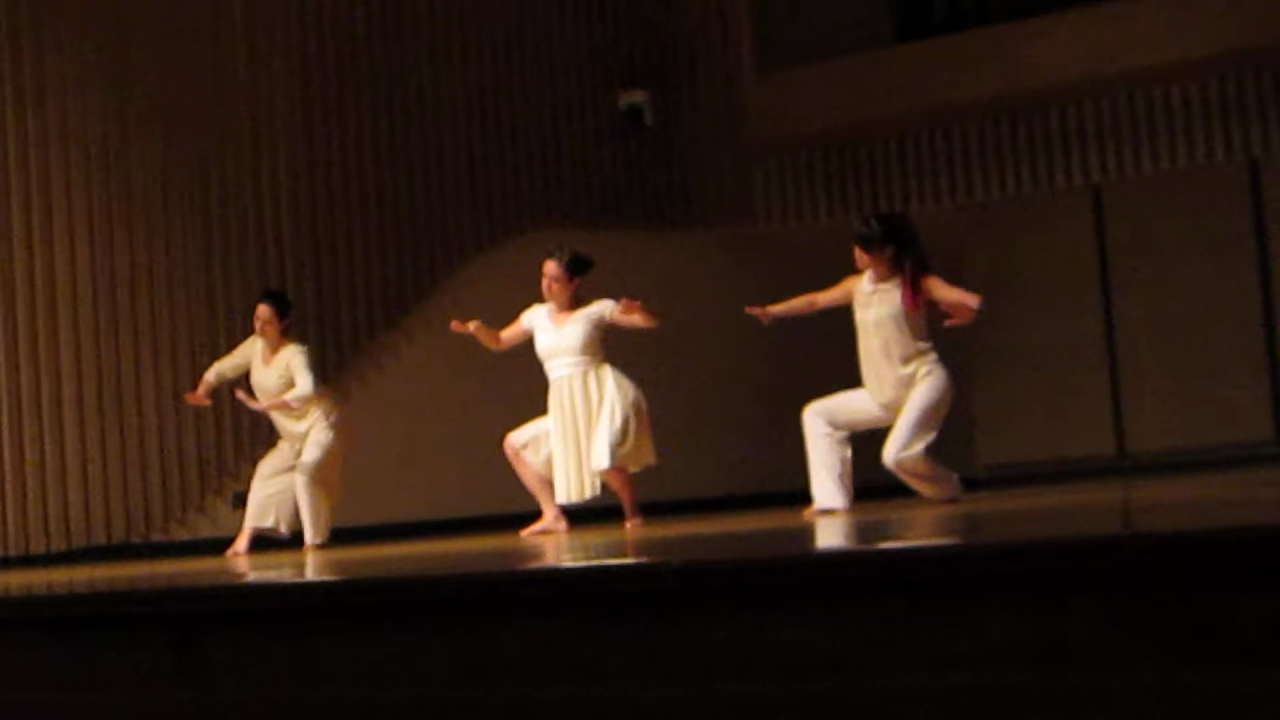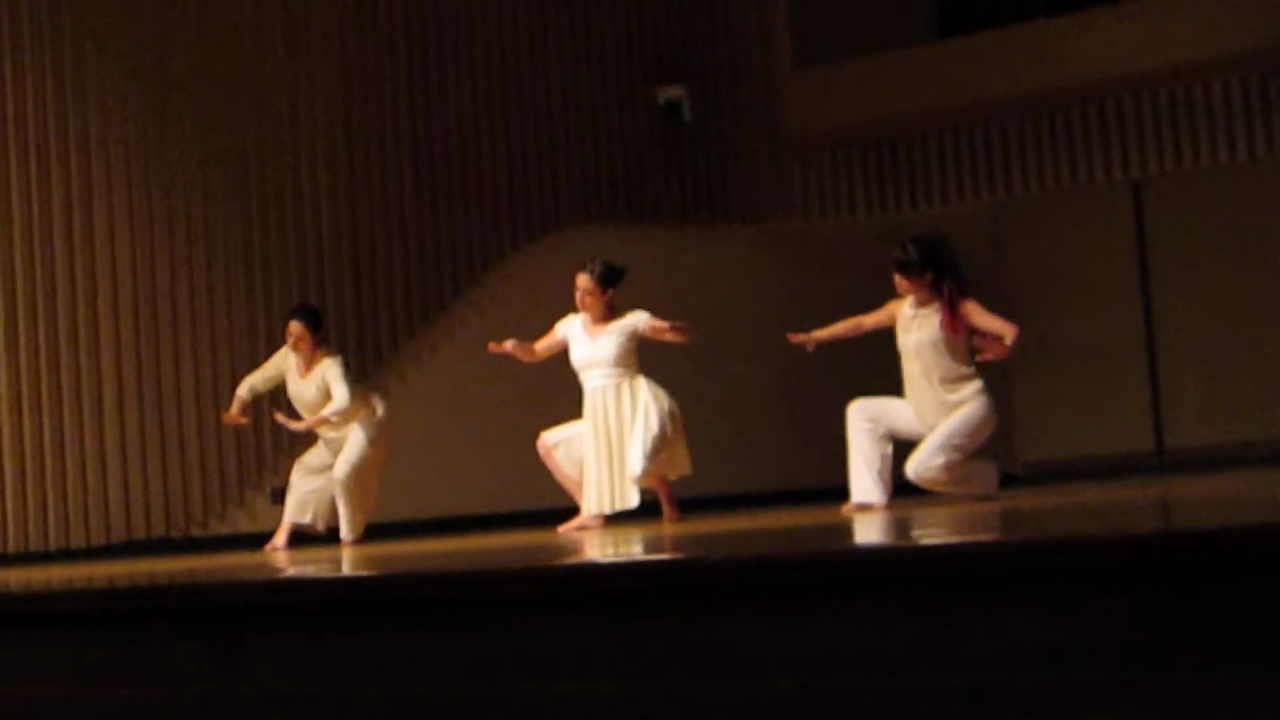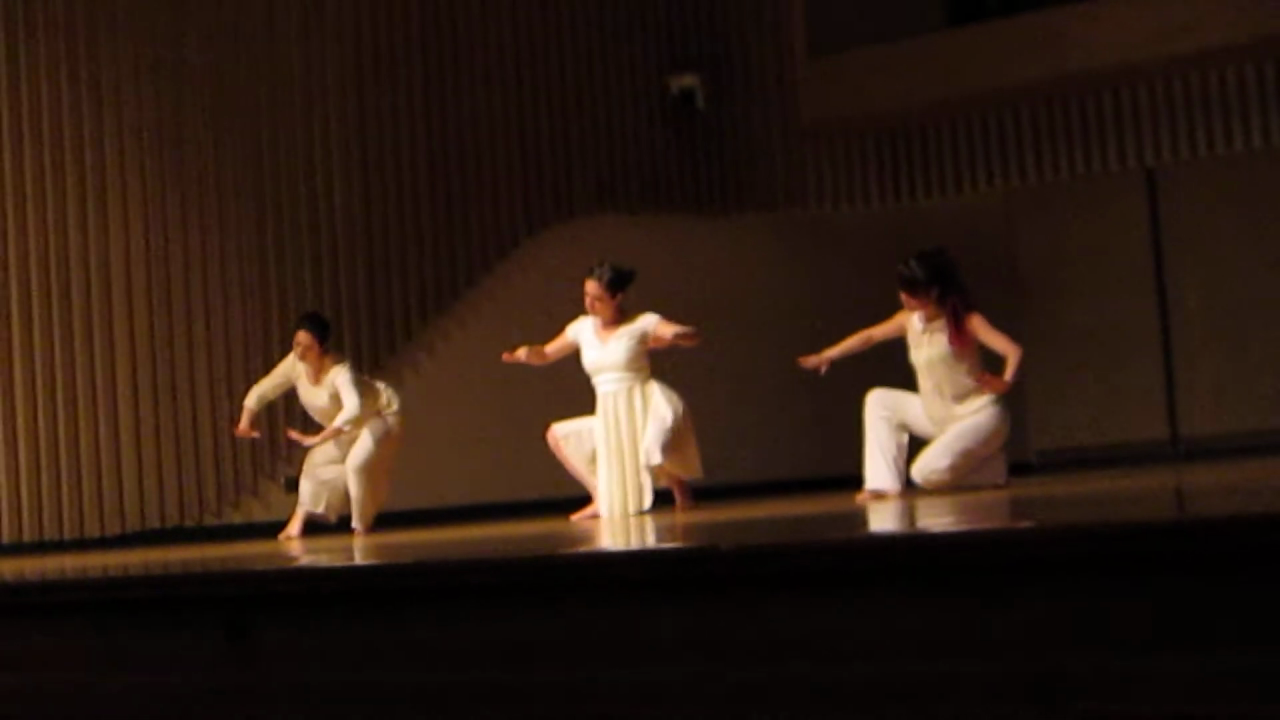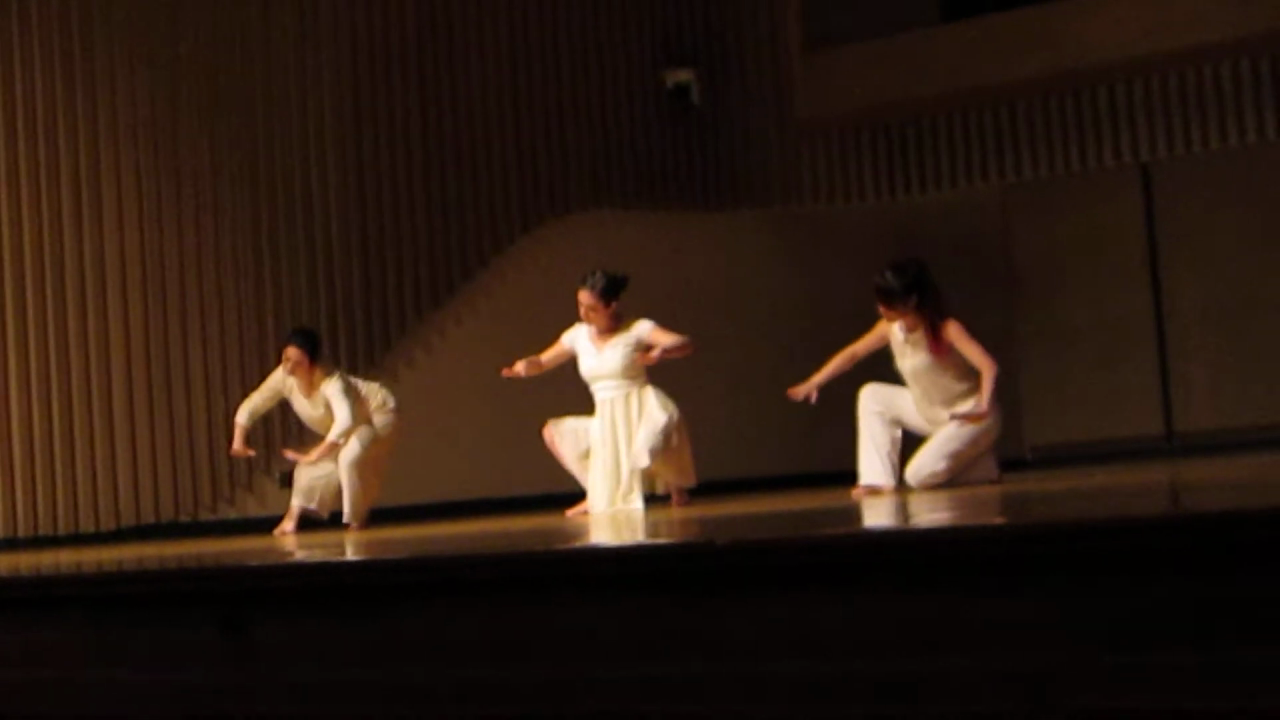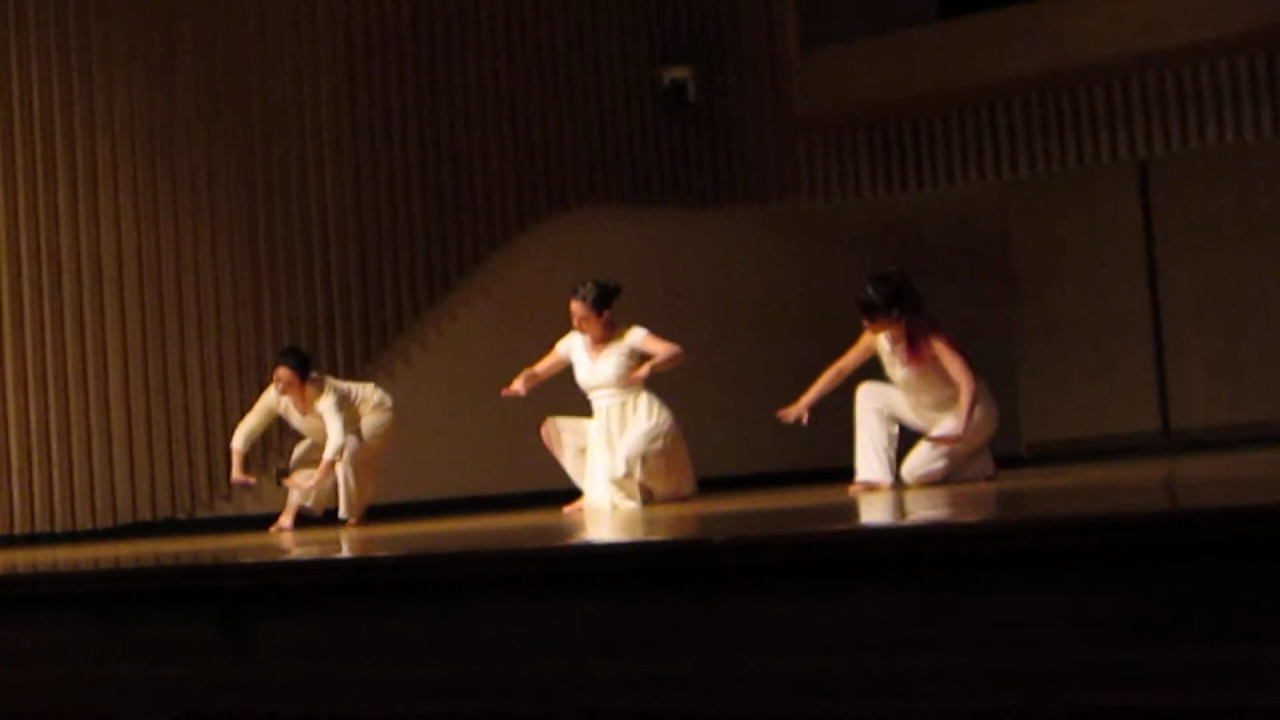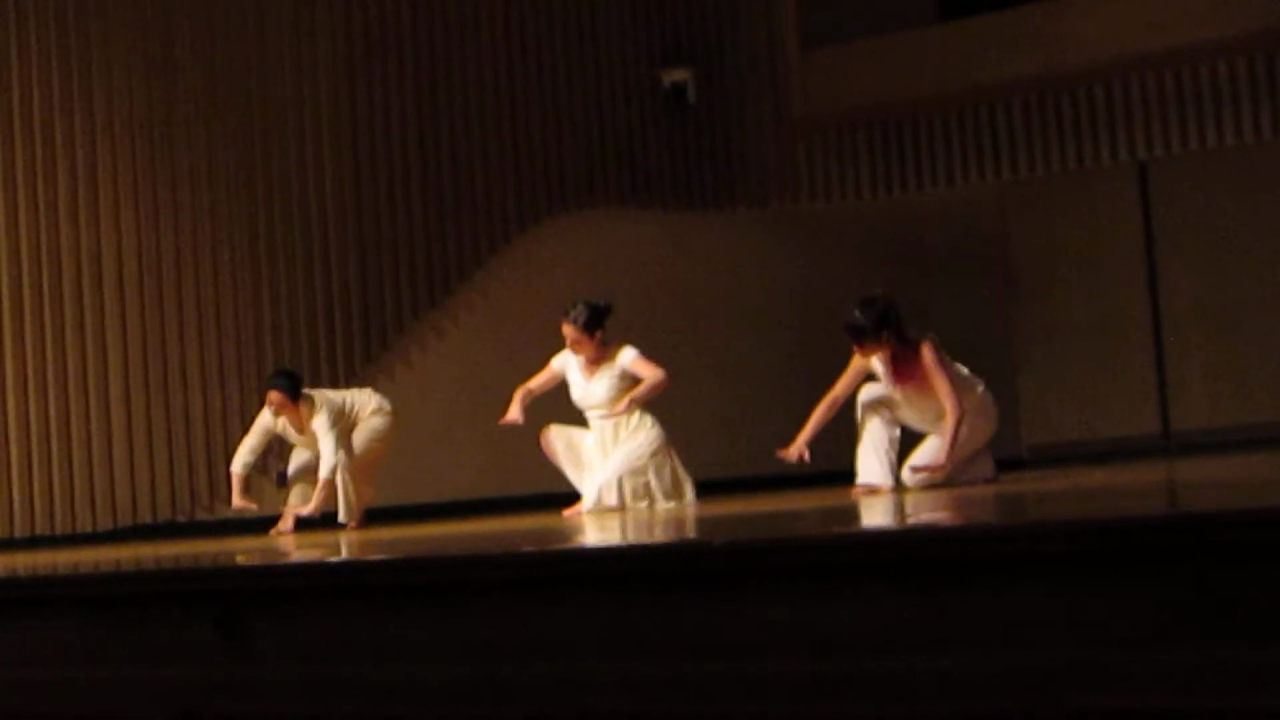
dt=0.5s
person 1, frame 1
left shoulder: (919, 284)
right shoulder: (857, 285)
left elbow: (973, 300)
right elbow: (816, 300)
left wrist: (969, 314)
right wrist: (771, 311)
left hip: (924, 382)
right hip: (883, 394)
left knee: (897, 454)
right knee: (816, 415)
left ankle: (946, 490)
right ankle: (831, 499)
person 1, frame 2
left shoulder: (960, 308)
right shoulder: (899, 308)
left elbow: (1010, 329)
right elbow: (860, 323)
left wrist: (1003, 347)
right wrist: (814, 336)
left hip: (968, 407)
right hip: (924, 413)
left knee: (921, 469)
right knee: (861, 411)
left ankle: (984, 477)
right ankle: (870, 495)
person 1, frame 3
left shoulder: (967, 321)
right shoulder: (908, 320)
left elbow: (1013, 350)
right elbow: (870, 336)
left wrist: (1006, 381)
right wrist: (826, 355)
left hip: (979, 414)
left knee: (926, 474)
right knee: (879, 399)
left ankle: (989, 466)
right ankle: (884, 482)
person 1, frame 4
left shoulder: (946, 328)
right shoulder: (889, 328)
left elbow: (989, 366)
right elbow: (853, 353)
left wrist: (984, 409)
right wrist: (812, 383)
left hip: (968, 415)
right hip: (929, 412)
left knee: (919, 477)
right knee: (872, 395)
left ankle: (980, 464)
right ankle: (878, 478)
person 1, frame 5
left shoulder: (930, 340)
right shoulder: (876, 338)
left elbow: (968, 382)
right elbow: (841, 368)
left wrist: (960, 430)
right wrist: (803, 403)
left hip: (969, 412)
left knee: (914, 474)
right knee: (869, 393)
left ankle: (976, 462)
right ankle: (876, 475)
person 1, frame 6
left shoulder: (922, 352)
right shoulder: (867, 357)
left elbow: (954, 408)
right elbow: (834, 398)
left wrist: (944, 457)
right wrist: (801, 441)
left hip: (974, 413)
right hip: (931, 415)
left knee: (915, 477)
right knee: (870, 395)
left ankle: (979, 464)
right ankle: (877, 478)
person 2, frame 1
left shoulder: (596, 309)
right shoulder: (536, 315)
left elbow: (651, 321)
right elbow: (498, 342)
left wrist: (637, 309)
right wrist: (476, 328)
left hip: (602, 396)
right hip: (565, 407)
left knee: (603, 461)
right knee: (514, 444)
left ankle: (632, 512)
right ankle: (552, 515)
person 2, frame 2
left shoulder: (631, 320)
right shoulder: (571, 325)
left elbow: (685, 334)
right elbow: (534, 353)
left wrist: (667, 328)
right wrist: (514, 346)
left hip: (636, 405)
right hip: (599, 417)
left knee: (638, 464)
right knee: (547, 443)
left ankle: (669, 504)
right ankle: (590, 512)
person 2, frame 3
left shoulder: (642, 323)
right shoulder: (582, 327)
left elbow: (693, 336)
right elbow: (545, 355)
left wrist: (672, 338)
right wrist: (526, 352)
left hip: (646, 407)
right hip: (610, 417)
left knee: (653, 452)
right knee: (556, 434)
left ankle: (681, 491)
right ankle: (601, 499)
person 2, frame 4
left shoulder: (637, 329)
right shoulder: (578, 335)
left elbow: (685, 344)
right elbow: (541, 363)
left wrist: (660, 352)
right wrist: (523, 365)
left hip: (644, 412)
right hip: (608, 422)
left knee: (645, 453)
right knee: (552, 430)
left ankle: (677, 486)
right ankle: (597, 492)
person 2, frame 5
left shoulder: (630, 336)
right shoulder: (573, 343)
left elbow: (675, 352)
right elbow: (537, 372)
left wrist: (649, 367)
right wrist: (522, 381)
left hip: (641, 418)
right hip: (605, 426)
left knee: (625, 461)
right knee: (551, 428)
left ankle: (671, 490)
right ankle: (593, 491)
person 2, frame 6
left shoulder: (622, 355)
right shoulder: (567, 360)
left elbow: (660, 377)
right elbow: (528, 389)
left wrist: (629, 401)
right wrist: (516, 406)
left hip: (637, 436)
right hip: (600, 441)
left knee: (606, 490)
right knee: (550, 435)
right ankle: (591, 494)
person 3, frame 1
left shoulder: (295, 353)
right shoulder: (255, 346)
left elbow: (306, 390)
right elbow: (222, 368)
left wrist: (262, 405)
right wrist: (201, 392)
left hip: (320, 422)
right hip: (293, 434)
left knee: (306, 473)
right knee: (266, 473)
left ankle: (314, 542)
right ankle: (246, 537)
person 3, frame 2
left shoulder: (330, 364)
right shoulder: (287, 357)
left elbow: (342, 402)
right elbow: (255, 381)
left wrist: (303, 424)
right wrist: (236, 409)
left hip: (363, 421)
right hip: (333, 434)
left knee: (344, 472)
right knee: (304, 470)
left ankle: (351, 537)
right ankle: (285, 531)
person 3, frame 3
left shoulder: (339, 371)
right shoulder: (294, 363)
left elbow: (353, 409)
right elbow: (262, 390)
left wrist: (317, 439)
right wrist: (245, 422)
left hip: (380, 414)
left knee: (357, 463)
right knee: (316, 462)
left ankle: (363, 527)
right ankle: (299, 520)
person 3, frame 4
left shoulder: (330, 381)
right shoulder: (283, 377)
left elbow: (344, 422)
right elbow: (251, 405)
left wrist: (314, 456)
right wrist: (238, 440)
left hip: (376, 412)
right hip: (348, 425)
left knee: (349, 459)
right knee: (309, 464)
left ankle: (358, 520)
right ankle: (293, 516)
person 3, frame 5
left shoulder: (324, 395)
right shoulder: (274, 395)
left elbow: (337, 439)
right elbow: (246, 429)
left wrist: (313, 481)
right wrist: (236, 469)
left hip: (373, 411)
right hip: (346, 418)
left knee: (345, 456)
right knee: (303, 457)
left ankle: (355, 517)
right ankle: (289, 514)
person 3, frame 6
left shoulder: (319, 411)
right shoulder: (269, 416)
left elbow: (329, 459)
right elbow: (245, 452)
left wrist: (312, 506)
right wrist: (237, 496)
left hip: (373, 415)
right hip: (343, 424)
left knee: (344, 459)
right knee: (301, 460)
left ankle: (356, 517)
right ankle: (290, 517)
